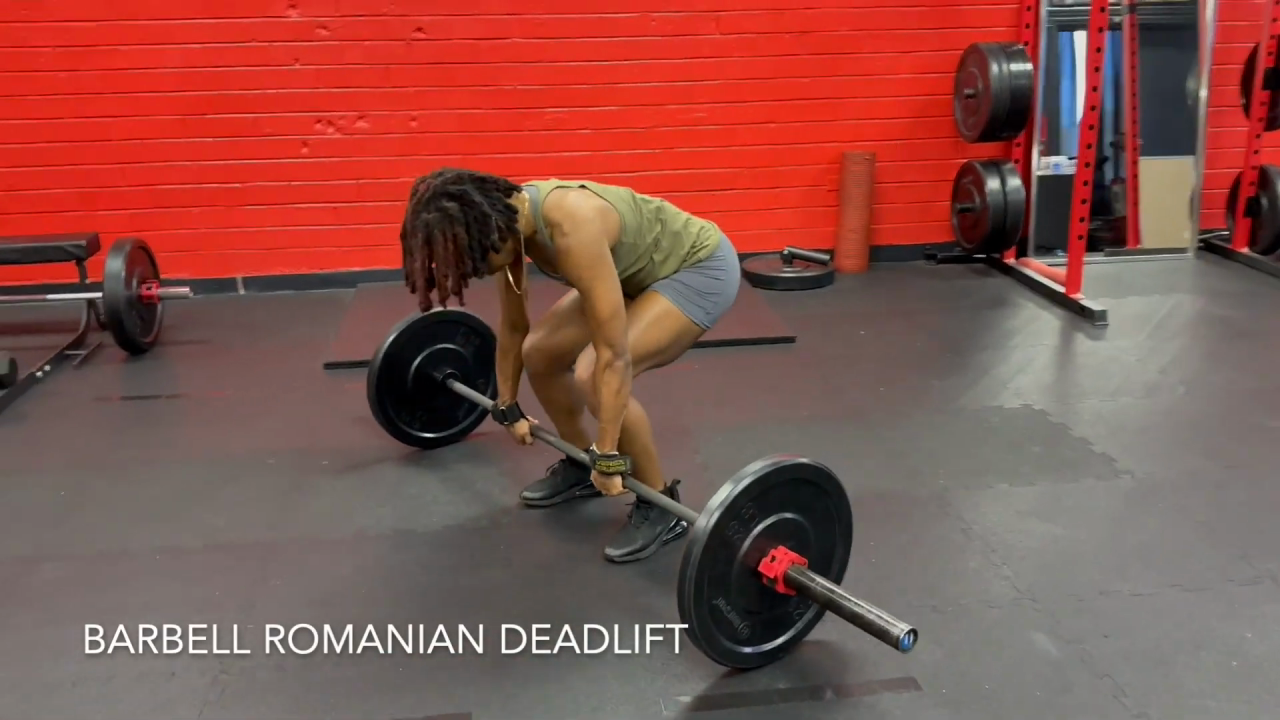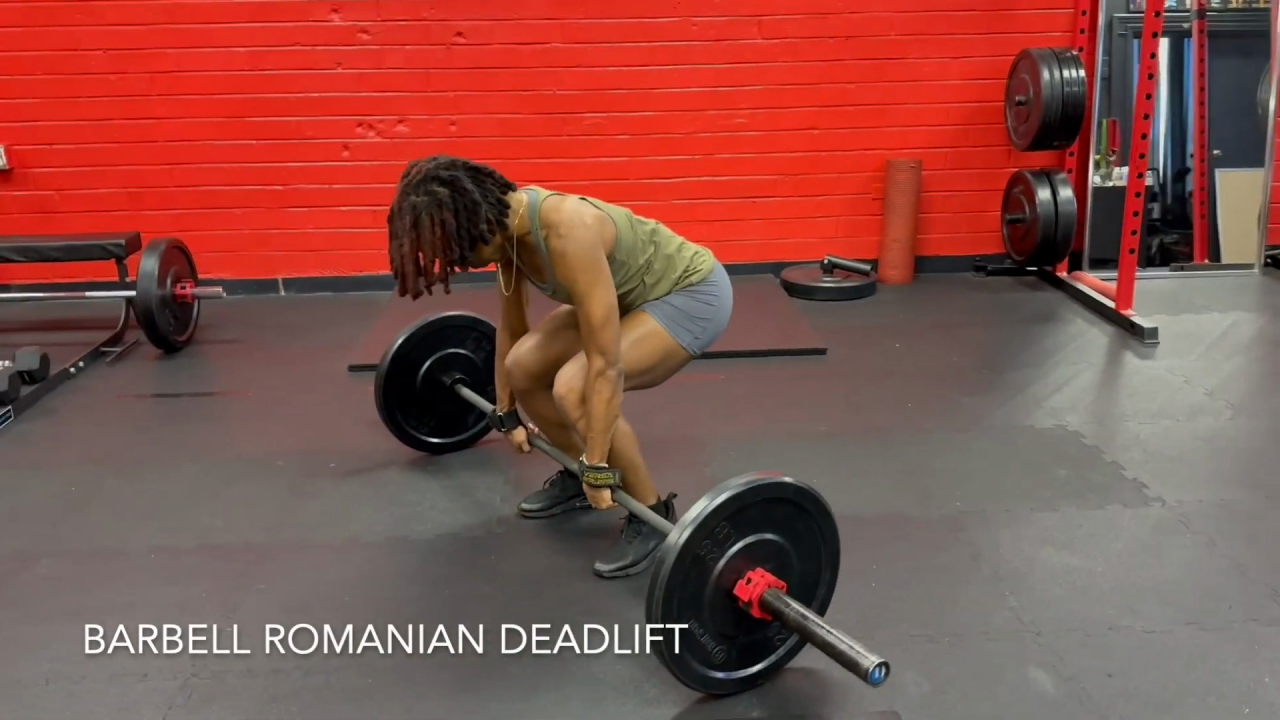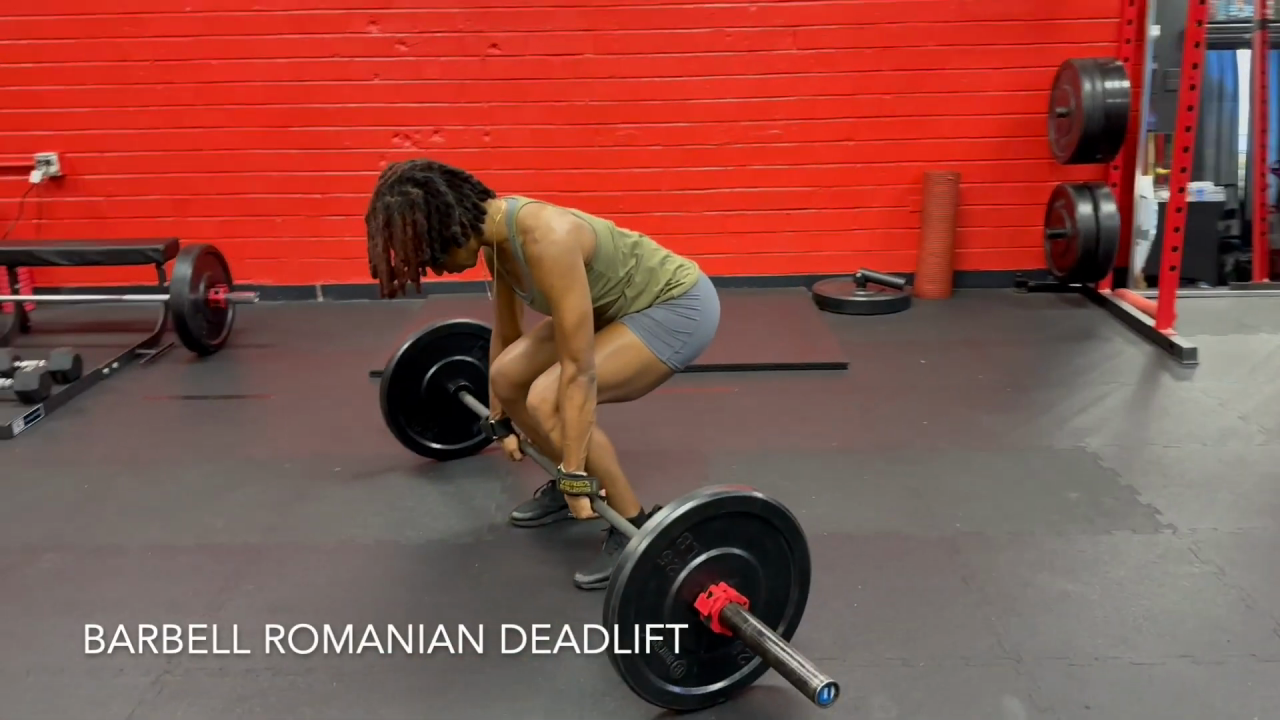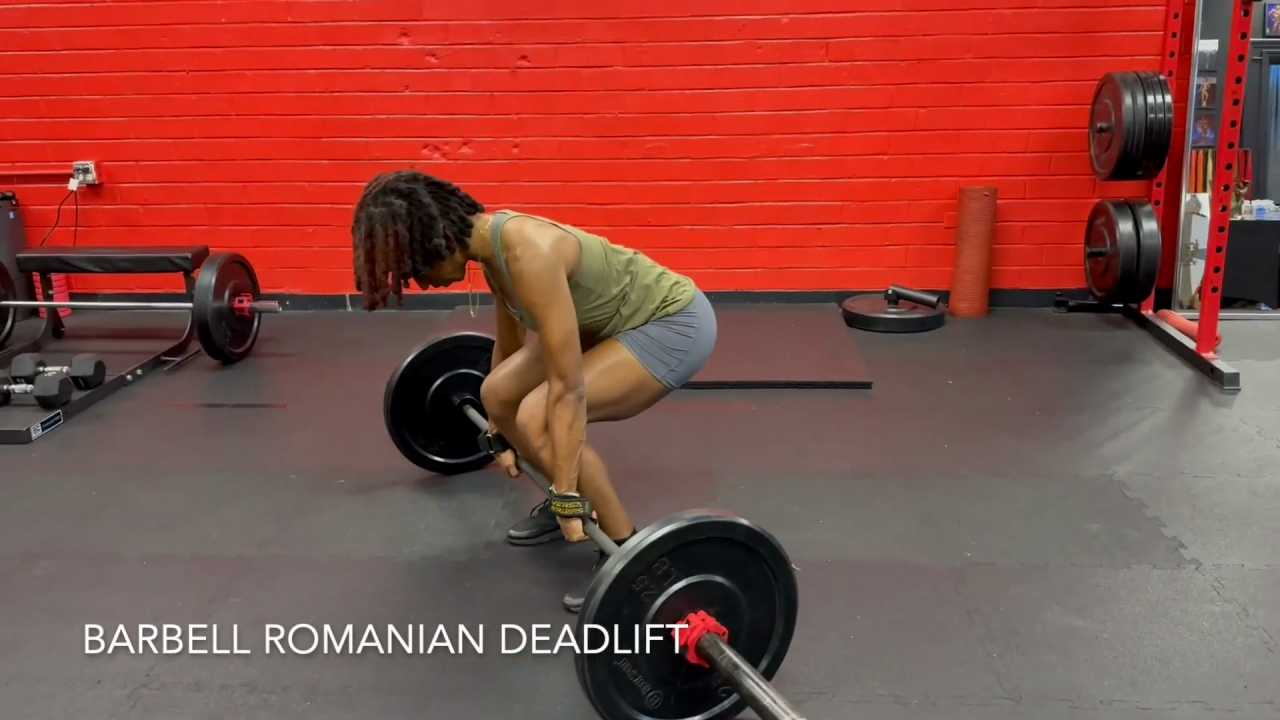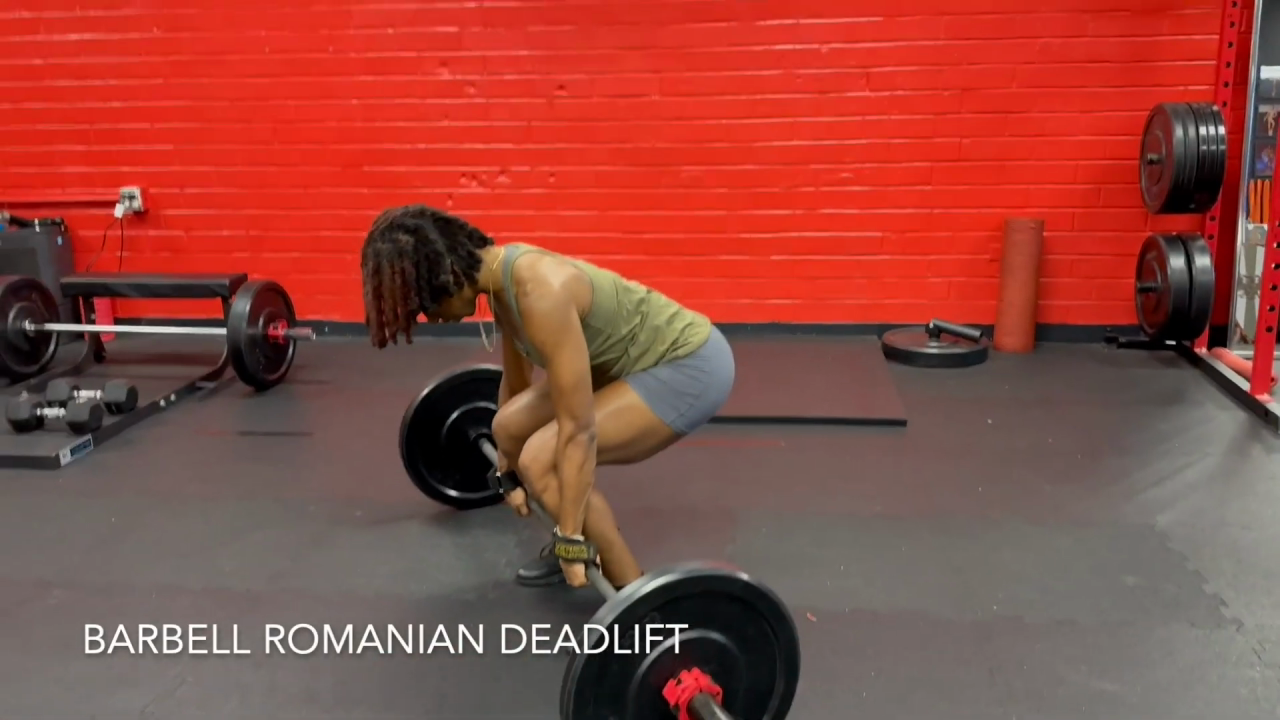
dt=0.4s
person 1, frame 1
left shoulder: (572, 228)
right shoulder: (509, 217)
left elbow: (614, 354)
right elbow: (512, 325)
left wrist: (608, 457)
right wrist: (507, 407)
left hip: (702, 268)
right hip: (640, 270)
left knee: (592, 375)
right knee: (538, 352)
left ankle: (660, 504)
right ankle: (580, 465)
person 1, frame 2
left shoulder: (567, 234)
right shoulder: (508, 223)
left elbow: (605, 363)
right elbow: (511, 326)
left wrist: (599, 469)
right wrist: (507, 413)
left hip: (693, 291)
right hip: (633, 292)
left knee: (573, 390)
right knee: (521, 368)
left ankle: (655, 517)
right ankle: (576, 477)
person 1, frame 3
left shoulder: (545, 240)
right shoulder: (496, 231)
left elbow: (579, 370)
right elbow: (505, 333)
left wrist: (576, 476)
right wrist: (499, 420)
left hip: (679, 305)
right hip: (618, 304)
left knee: (548, 400)
right knee: (507, 377)
left ankle: (637, 530)
right ankle: (567, 490)
person 1, frame 4
left shoulder: (528, 255)
right shoulder: (490, 244)
left elbow: (567, 388)
right elbow: (508, 344)
left wrist: (567, 499)
right wrist: (498, 436)
left hip: (676, 323)
right hip: (617, 320)
left knee: (538, 419)
right knee: (498, 393)
right ankle: (569, 503)
person 1, frame 5
left shoulder: (539, 293)
right shoulder: (501, 276)
left elbow: (577, 429)
right elbow: (515, 382)
left wrist: (571, 543)
right wrist: (509, 475)
left hip: (690, 364)
left knee: (543, 460)
right knee: (508, 428)
right ankle: (590, 541)
